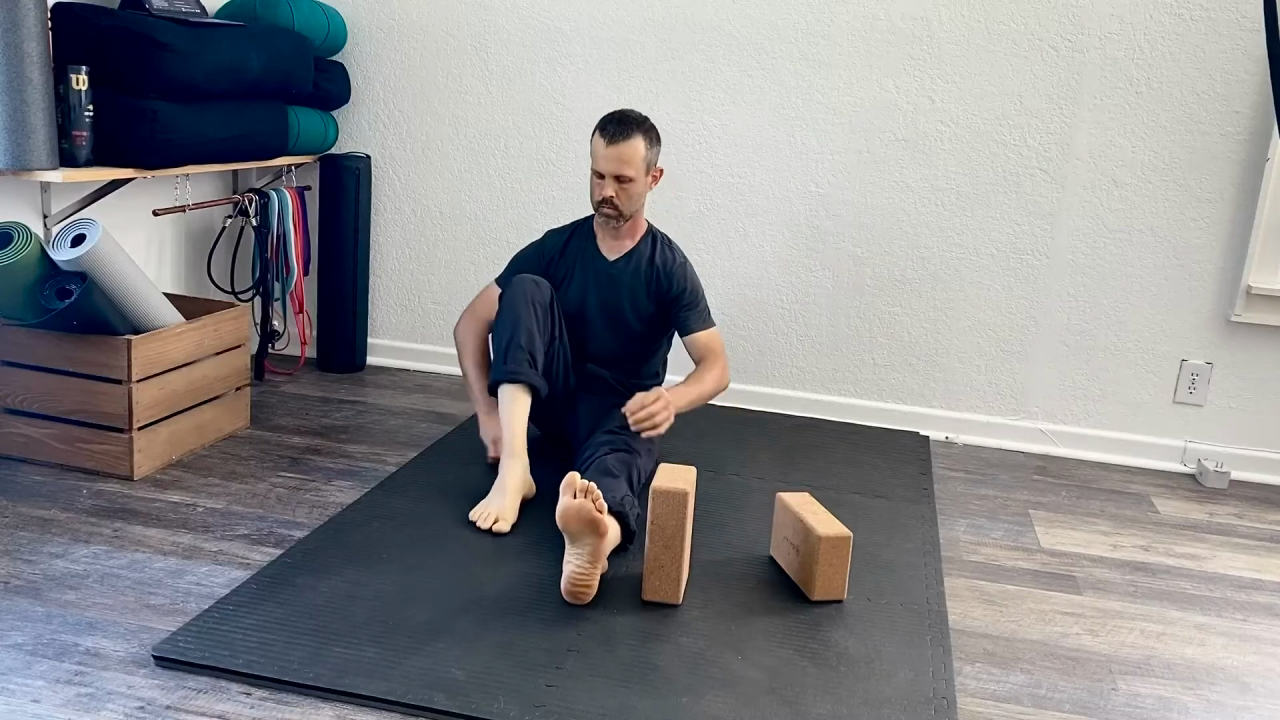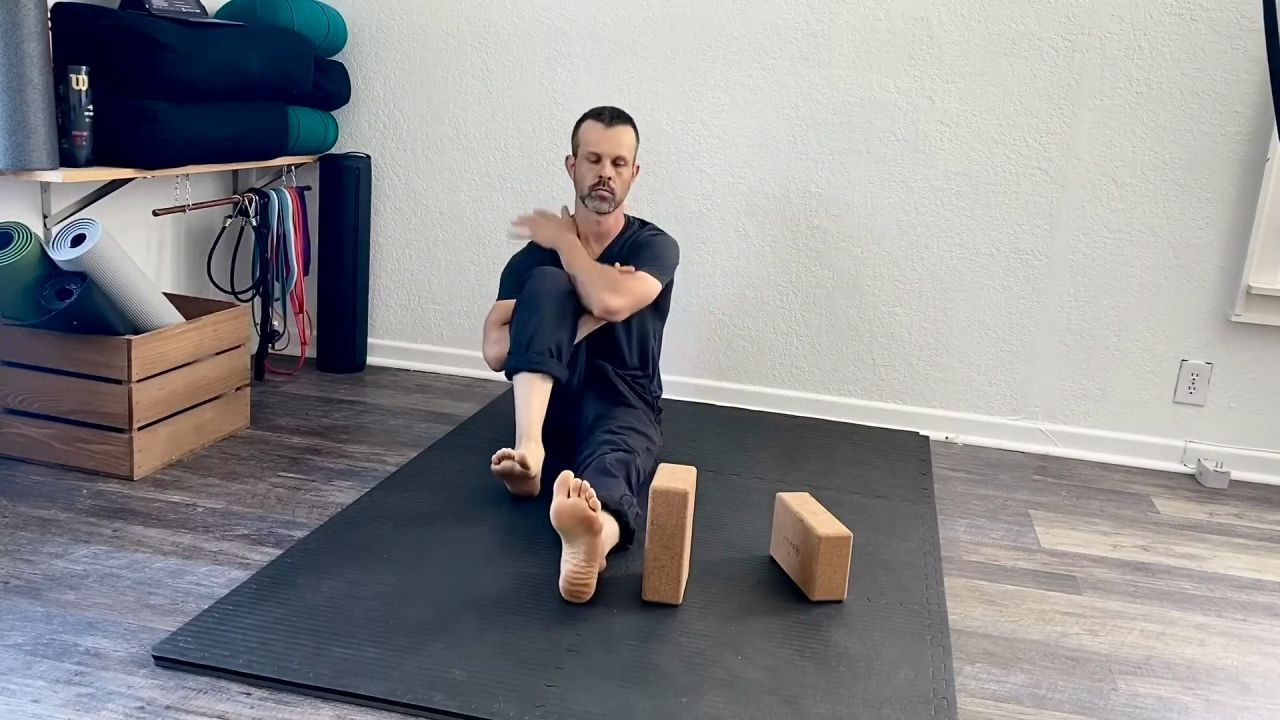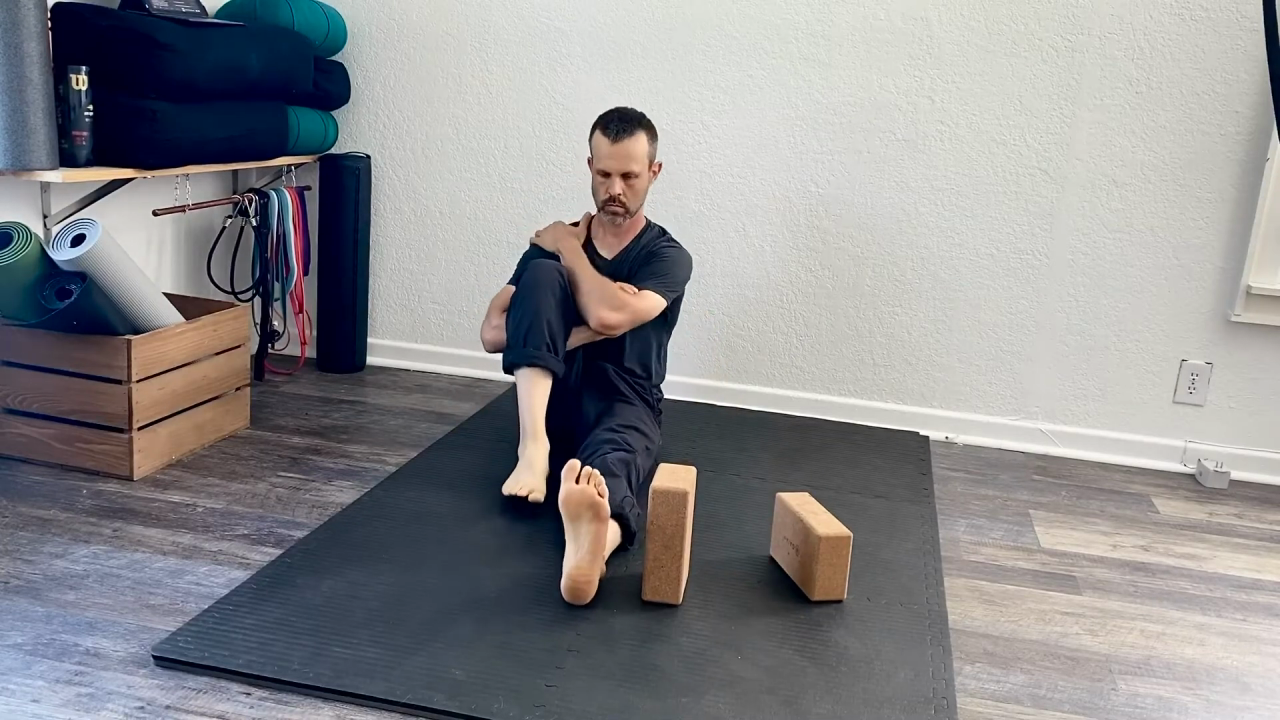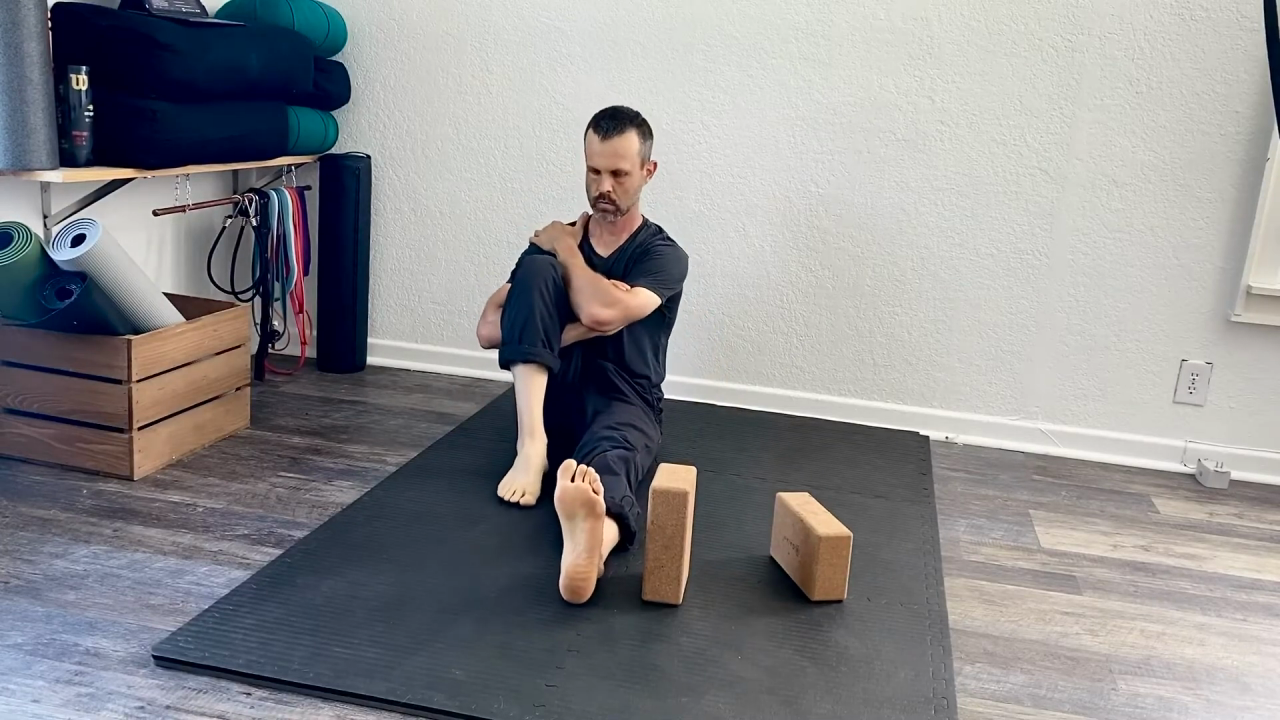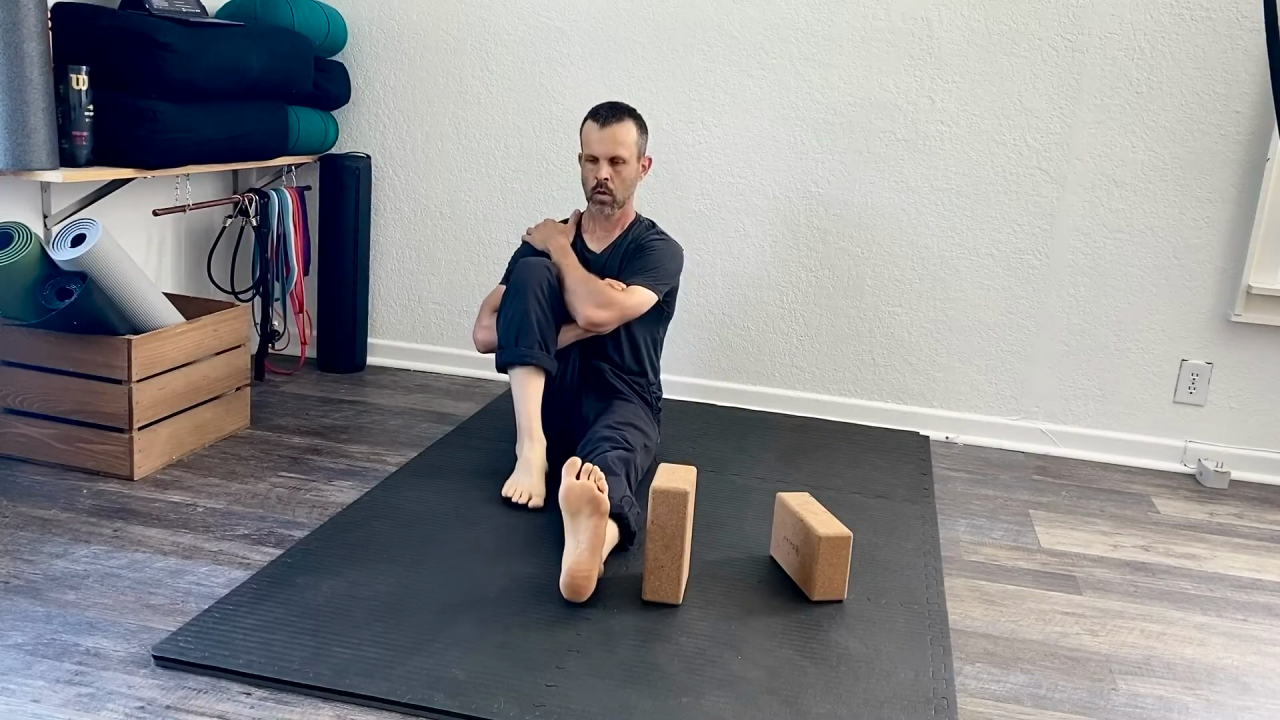
dt=1s
person 1, frame 1
left shoulder: (670, 267)
right shoulder: (555, 248)
left elbow: (716, 367)
right elbow: (470, 325)
left wrist: (670, 399)
right wrist: (489, 413)
left hip: (623, 410)
right hip: (554, 396)
left knee: (610, 471)
right knee: (527, 289)
left ankle: (593, 542)
right ankle: (513, 470)
person 1, frame 2
left shoulder: (654, 246)
right shoulder: (533, 255)
left elbow: (613, 301)
right elbow: (495, 350)
left wrist: (563, 238)
right wrist: (590, 318)
left hip: (624, 408)
right hip: (554, 402)
left knee: (610, 469)
right knee: (546, 283)
left ankle: (592, 542)
right ankle: (529, 448)
person 1, frame 3
left shoulder: (668, 257)
right shoulder: (551, 246)
left elbow: (608, 316)
right elbow: (492, 332)
left wrist: (570, 248)
right wrist: (585, 332)
left hip: (624, 408)
right hip: (553, 402)
left knee: (609, 468)
right knee: (543, 277)
left ankle: (590, 549)
right ankle: (534, 448)
person 1, frame 4
left shoulder: (663, 255)
right shoulder: (550, 245)
left elbow: (601, 311)
right elbow: (488, 329)
left wrist: (567, 248)
right wrist: (582, 328)
left hip: (622, 404)
right hip: (552, 399)
left knee: (606, 465)
right knee: (537, 271)
left ankle: (591, 543)
right ankle: (532, 443)
person 1, frame 5
left shoulder: (658, 250)
right shoulder: (542, 243)
left elbow: (597, 312)
right elbow: (484, 333)
left wrist: (559, 247)
right wrist: (579, 329)
left hip: (621, 405)
right hip: (550, 399)
left knee: (608, 465)
right knee: (532, 274)
left ankle: (590, 543)
right ankle: (532, 447)
